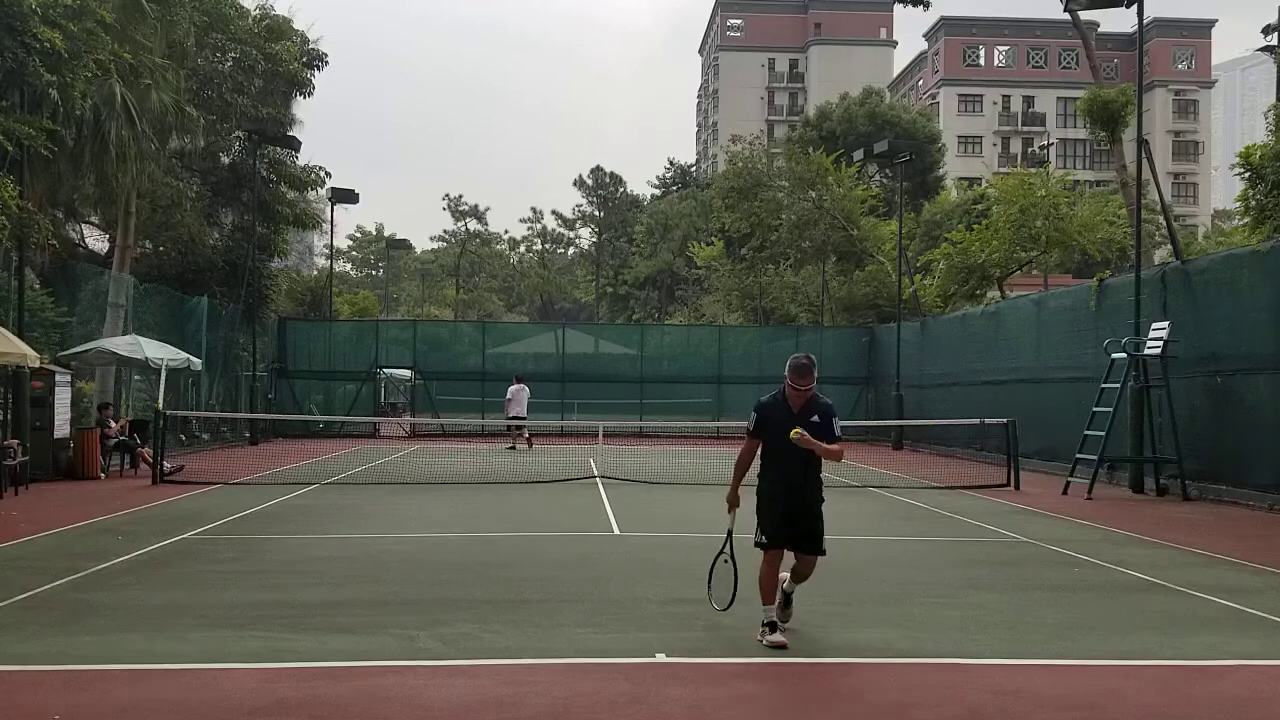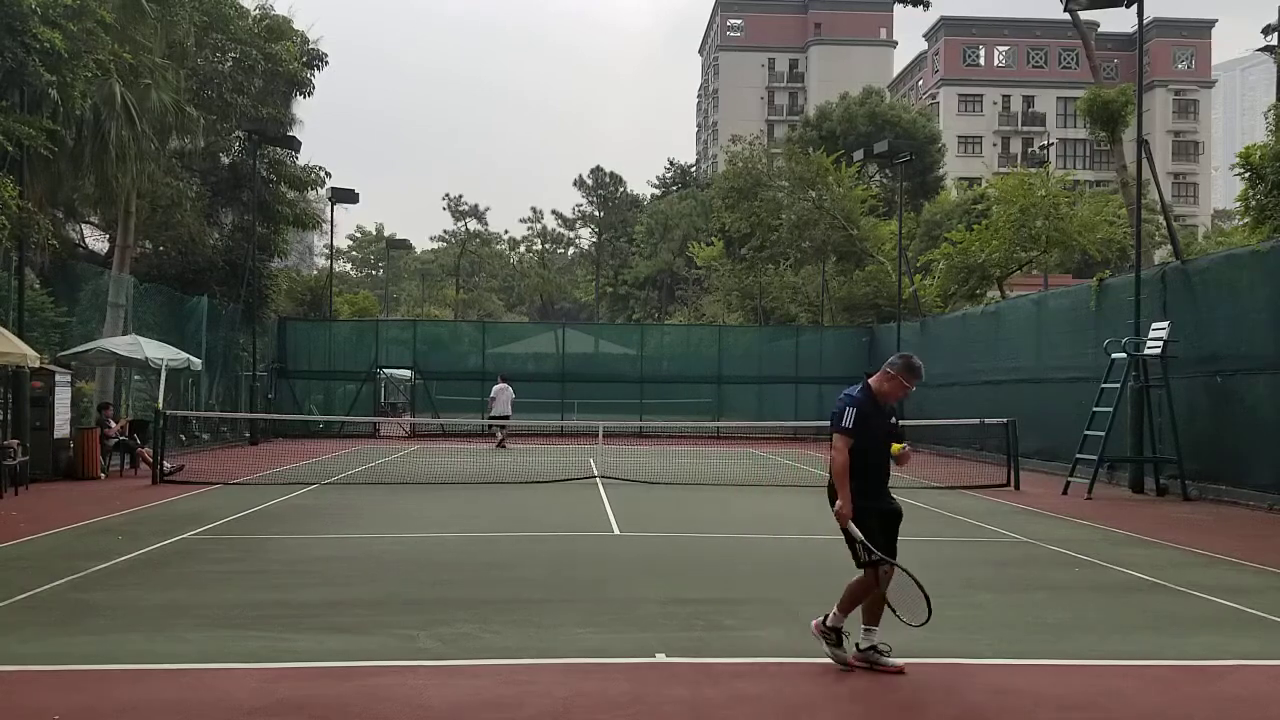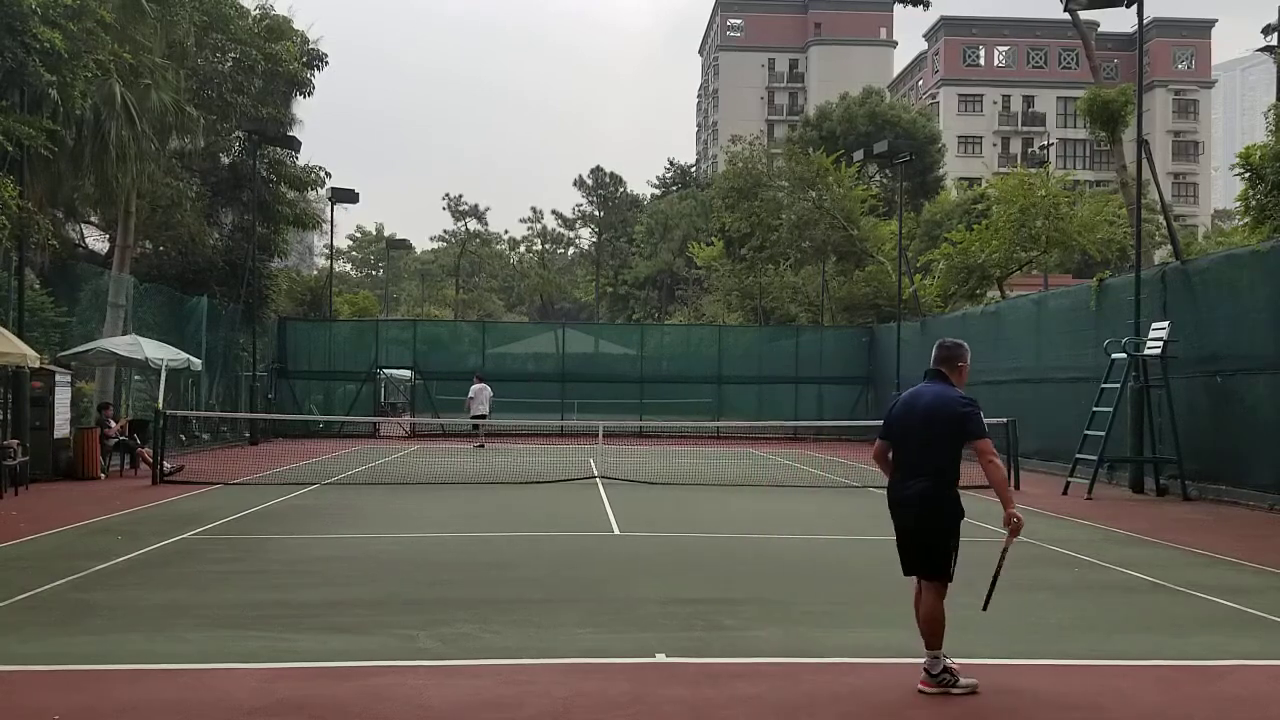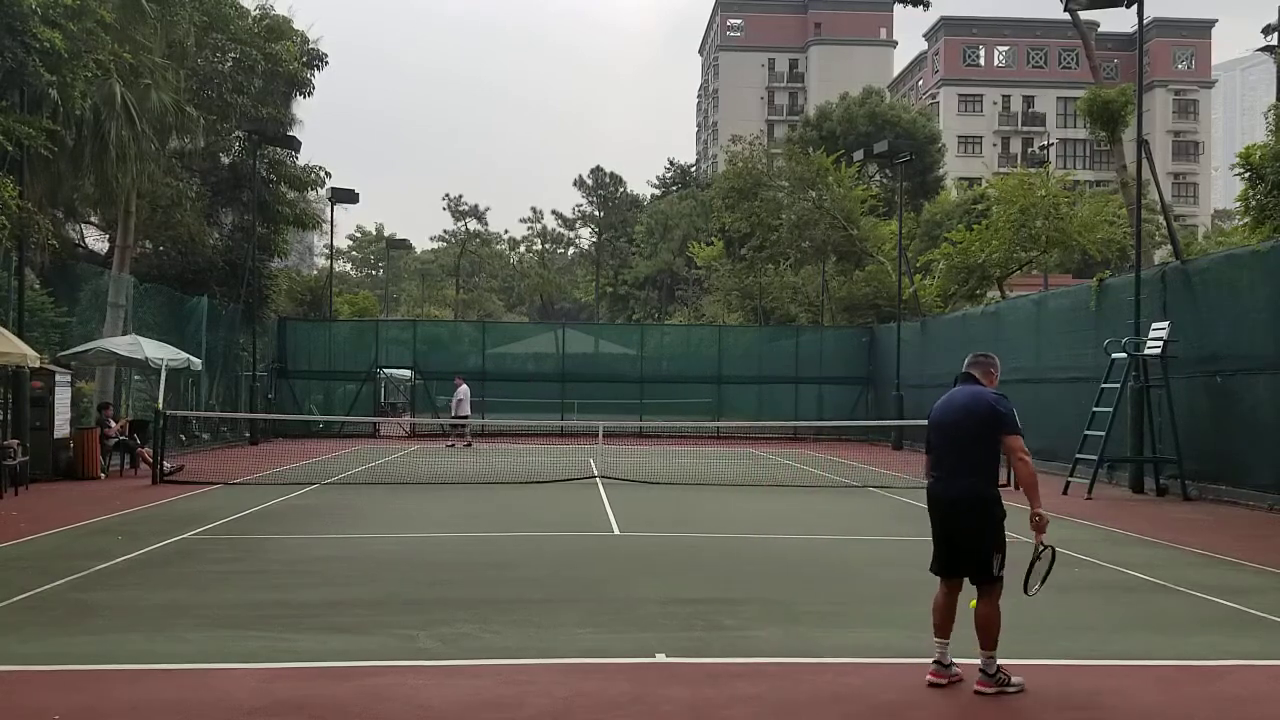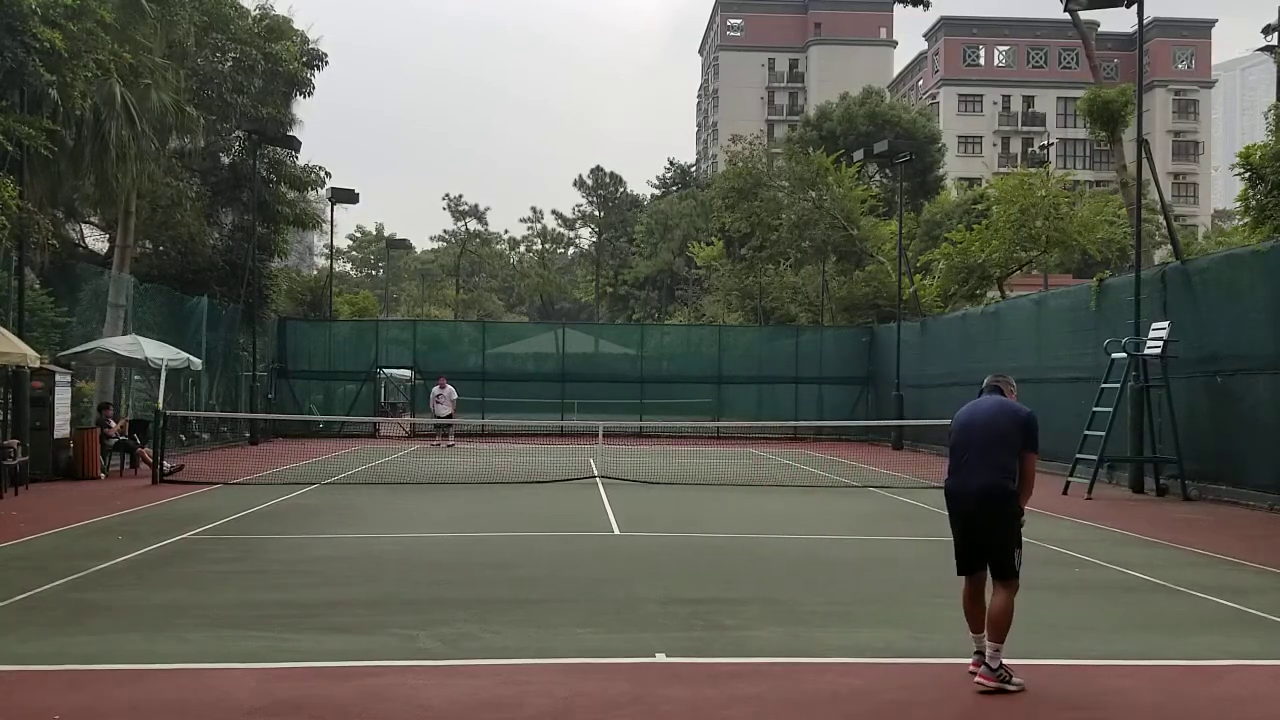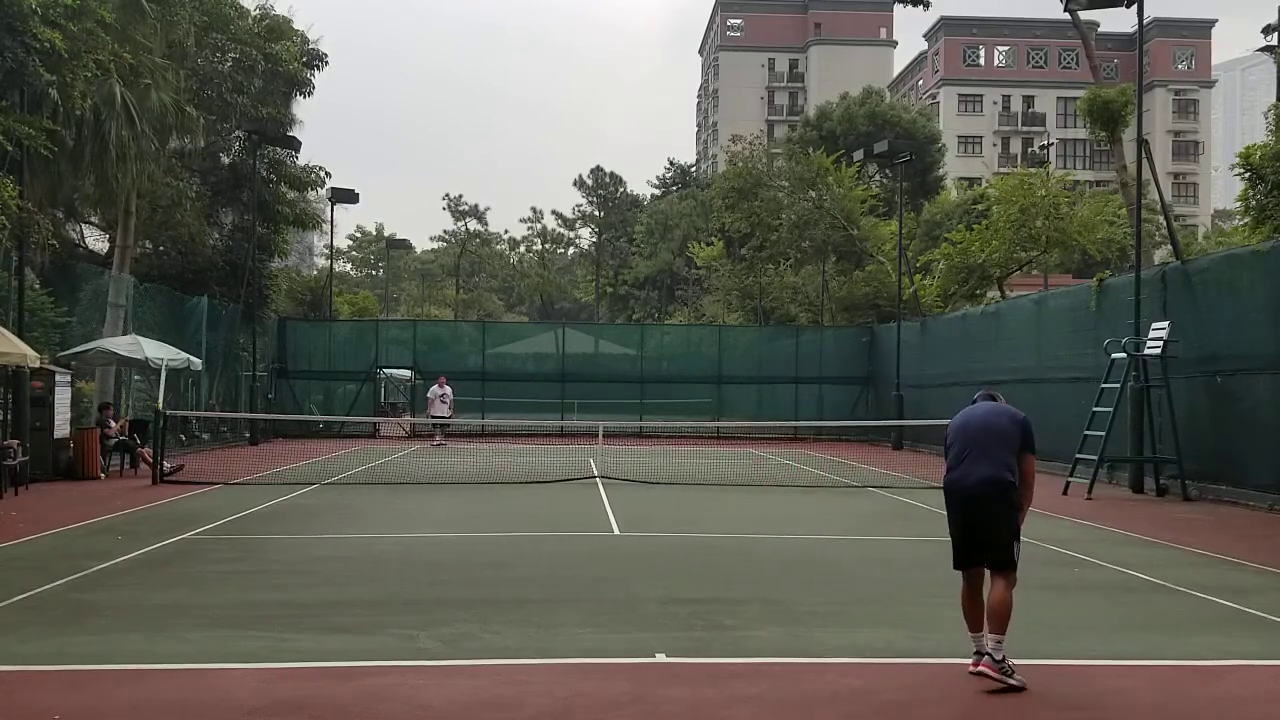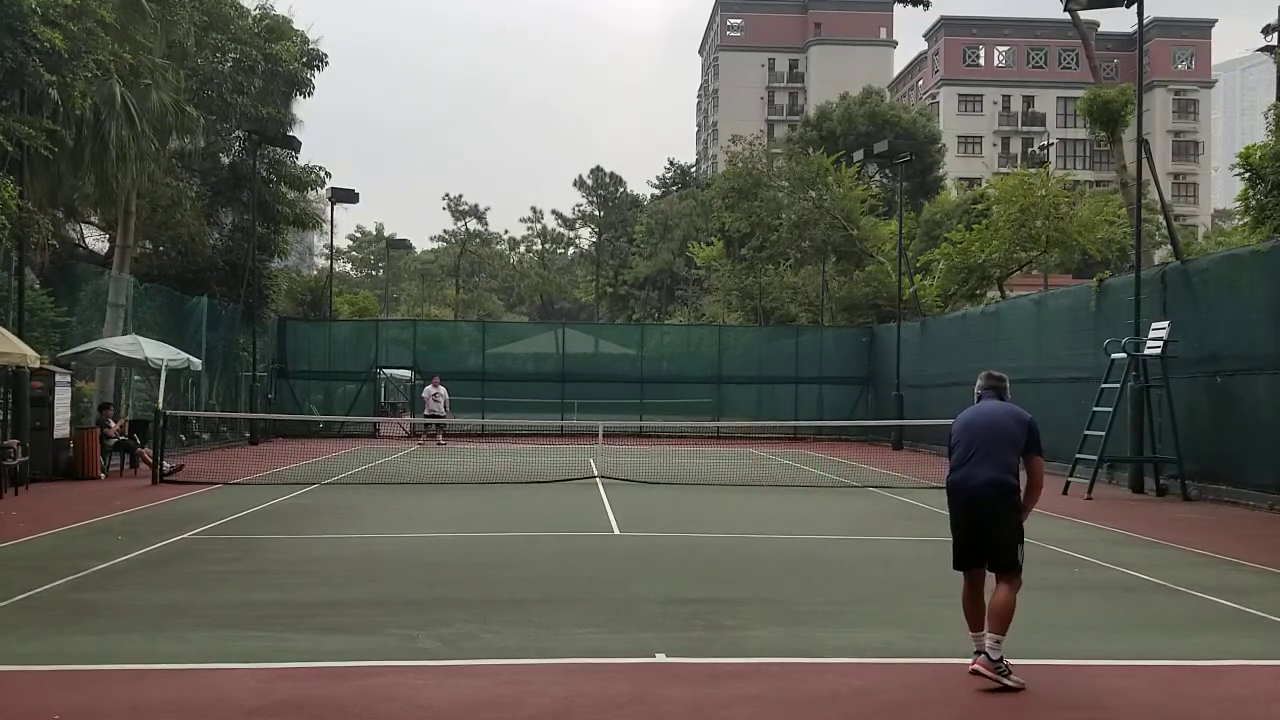
dt=0.7s
person 1, frame 1
left shoulder: (824, 409)
right shoulder: (766, 406)
left elbow: (838, 453)
right elbow: (749, 450)
left wrist: (813, 444)
right wrist: (734, 488)
left hip: (808, 496)
right hip: (772, 494)
left knee: (808, 561)
right knee: (772, 555)
left ankle: (787, 587)
right ankle: (769, 623)
person 1, frame 2
left shoulder: (887, 409)
right shoulder: (853, 402)
left elbow: (895, 455)
right elbow: (839, 452)
left wrist: (902, 454)
right wrist: (844, 499)
left hip: (878, 498)
right hip: (856, 500)
left knee: (883, 572)
right knee: (876, 571)
left ankle: (866, 646)
right ankle: (830, 624)
person 1, frame 3
left shoulder: (903, 399)
right shoulder: (960, 404)
left elbow: (879, 453)
right elbow: (989, 458)
right wrist: (1009, 507)
left hip: (901, 501)
right hip: (936, 503)
left knee: (923, 580)
right knee: (934, 588)
left ankle: (933, 658)
right ankle: (935, 672)
person 1, frame 4
left shoulder: (939, 405)
right shoulder: (995, 402)
right elbow: (1019, 458)
right wrist: (1036, 507)
left hip: (940, 503)
right hip: (978, 504)
left knee: (948, 583)
right knee: (988, 589)
left ankle: (940, 663)
right ankle: (989, 673)
person 1, frame 5
left shoulder: (962, 413)
right shoulder: (1023, 414)
right elbow: (1027, 476)
right wrist: (1017, 508)
left hip: (958, 498)
right hip: (996, 498)
left knee: (973, 579)
right knee: (1005, 583)
left ankle: (981, 654)
right ankle: (992, 667)
person 1, frame 6
left shoulder: (958, 419)
right shoulder: (1017, 418)
right elbow: (1027, 481)
right wrist: (1018, 519)
left hip: (957, 494)
right hip: (997, 492)
left knee: (971, 576)
right knee: (1003, 576)
left ankle: (980, 652)
right ankle: (994, 657)
person 1, frame 7
left shoulder: (962, 418)
right shoulder: (1023, 419)
right elbow: (1036, 482)
right wrist: (1020, 516)
left hip: (960, 495)
right hip: (999, 496)
left knee: (972, 577)
right knee: (1007, 578)
left ankle: (980, 652)
right ankle: (992, 656)
